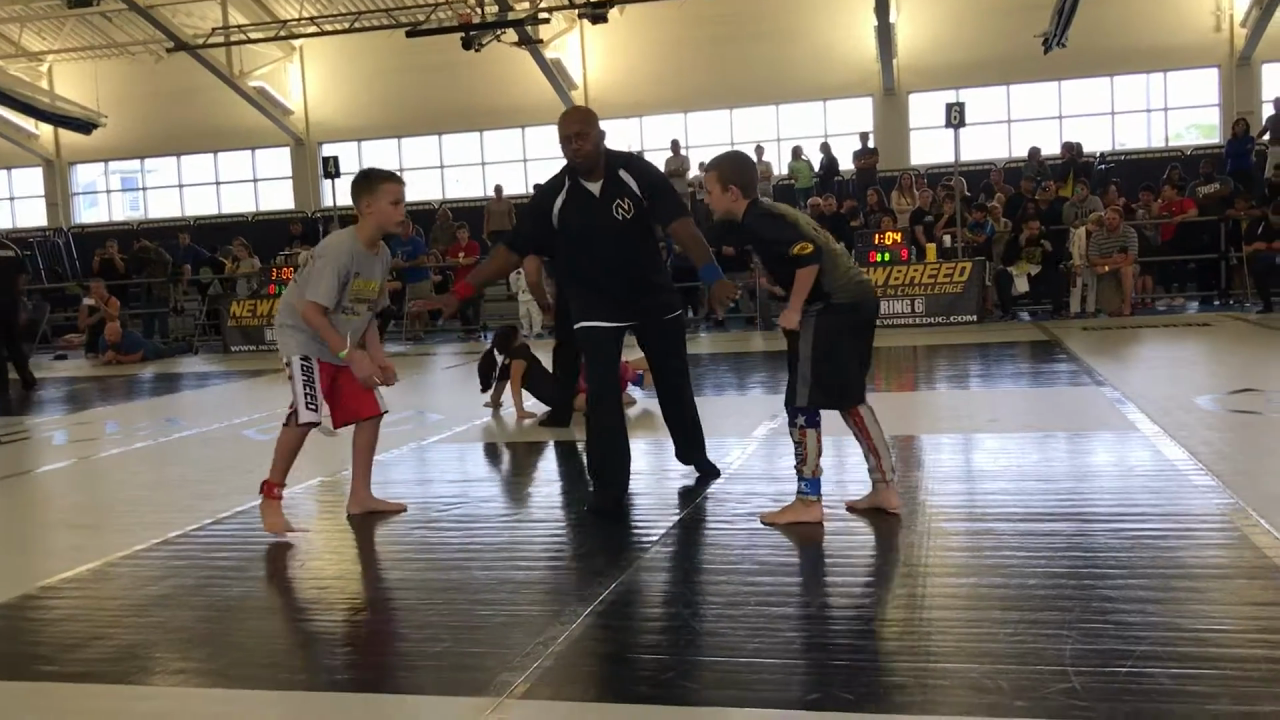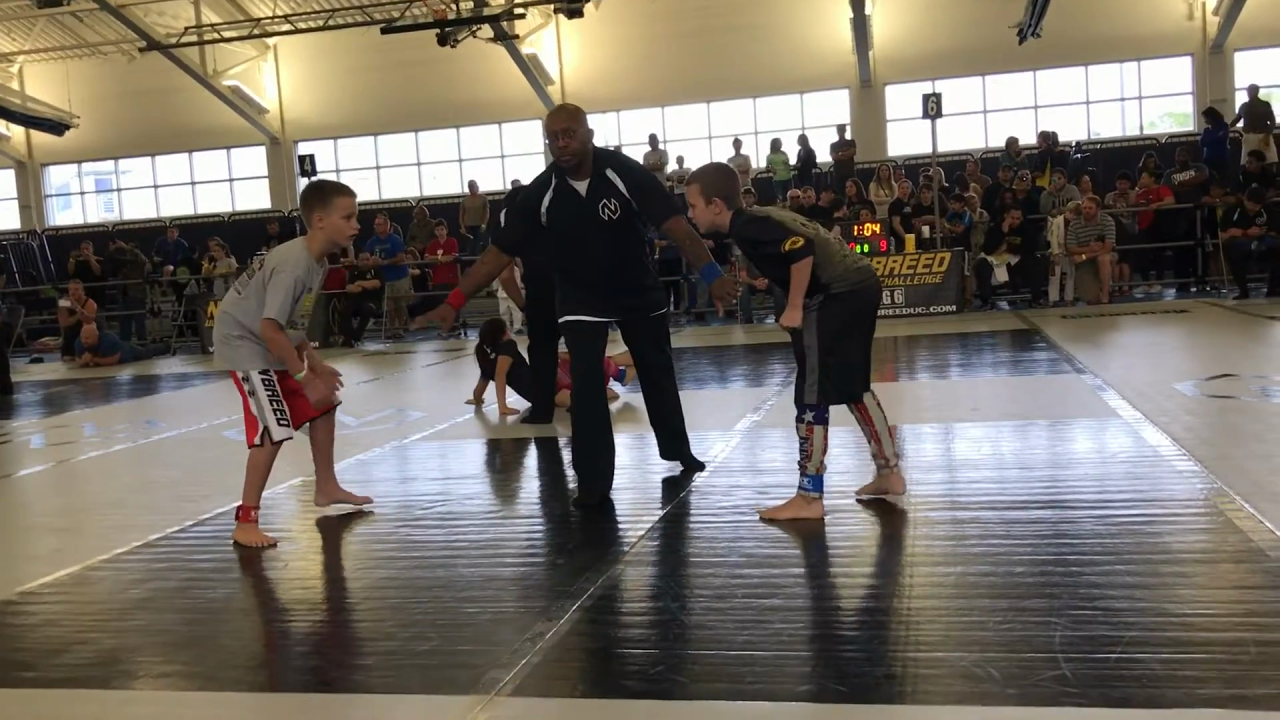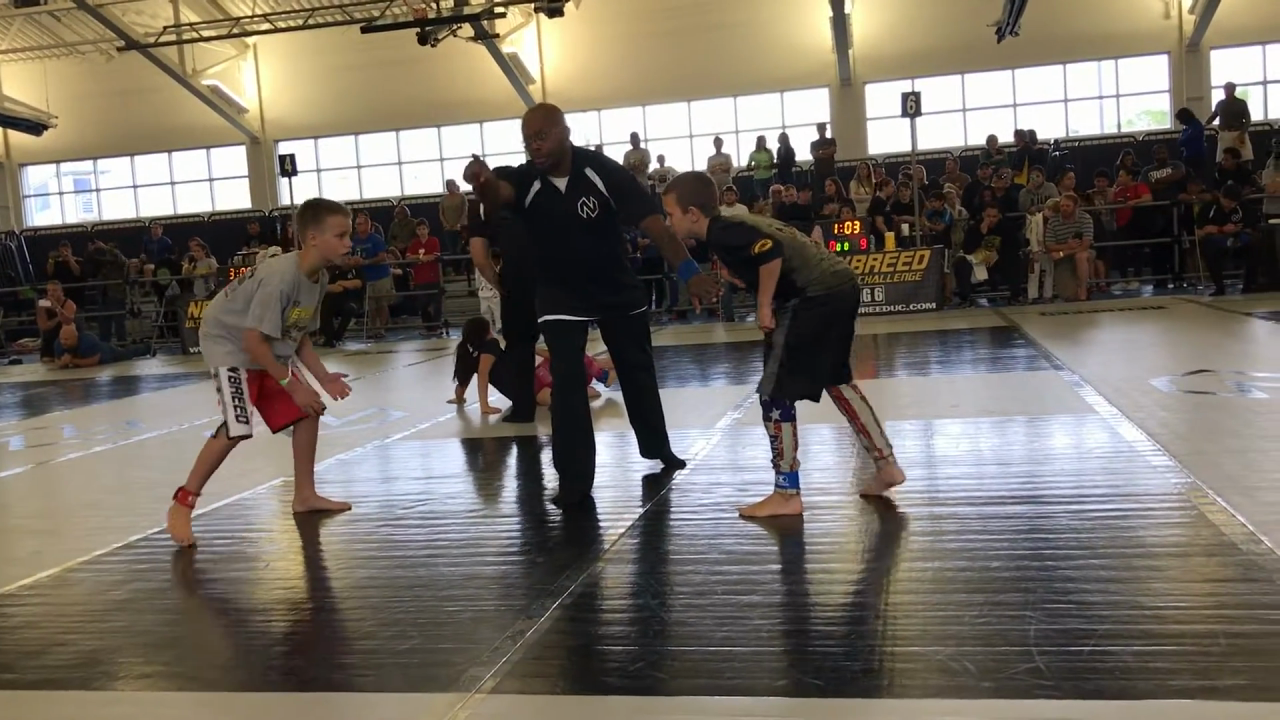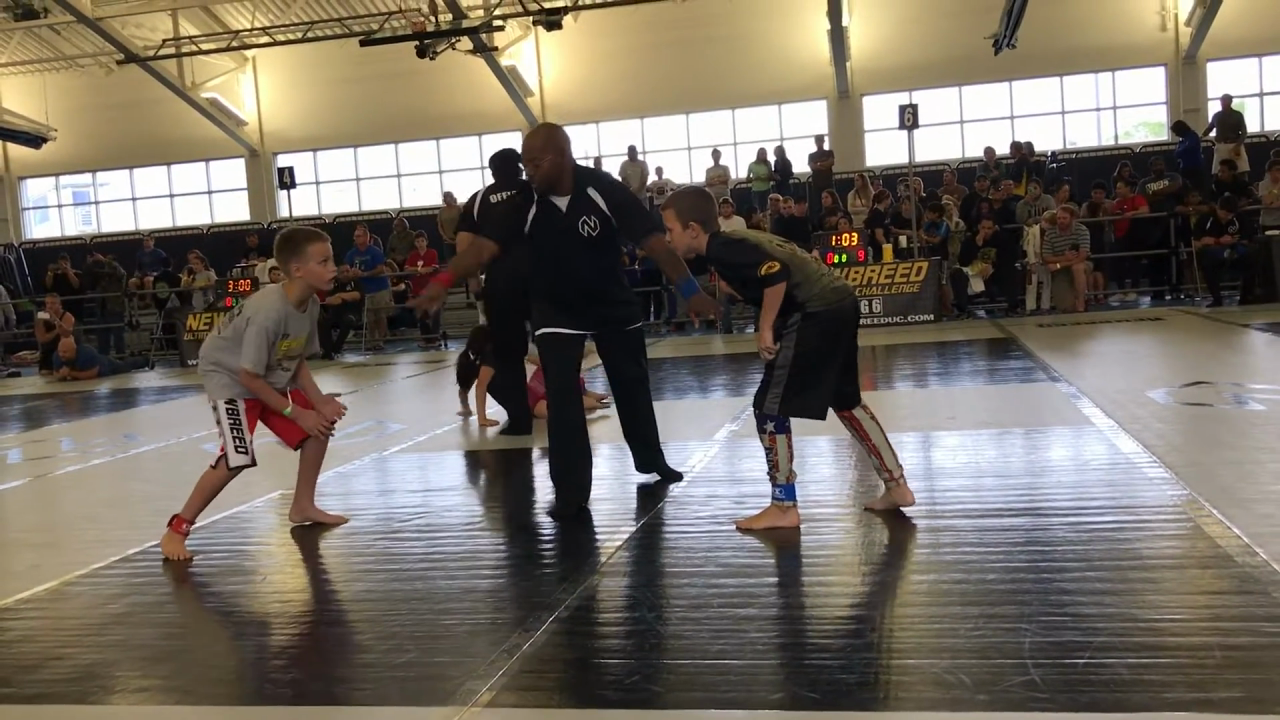
dt=0.5s
person 1, frame 1
left shoulder: (639, 173)
right shoulder: (553, 195)
left elbow: (680, 227)
right elbow: (512, 250)
left wrist: (713, 276)
right wrist: (461, 293)
left hip: (653, 295)
right hip: (594, 303)
left knee: (673, 379)
right knee: (601, 392)
left ankle: (693, 453)
right ankle: (609, 487)
person 1, frame 2
left shoulder: (624, 172)
right shoulder: (540, 193)
left elbow: (672, 222)
right elbow: (500, 251)
left wrist: (712, 273)
right wrist: (456, 300)
left hip: (639, 291)
right hip: (581, 299)
left knee: (659, 373)
right knee: (587, 385)
left ankle: (678, 451)
right ankle: (594, 482)
person 1, frame 3
left shoulder: (603, 171)
right shoulder: (525, 180)
left elbow: (652, 222)
right elbow: (496, 194)
left wrist: (689, 271)
right wrist: (483, 182)
left hip: (617, 289)
right hip: (560, 296)
left knee: (637, 370)
right knee: (567, 382)
left ankle: (658, 448)
right ankle: (574, 479)
person 1, frame 4
left shoulder: (604, 190)
right shoulder: (524, 205)
left elbow: (652, 241)
right elbow: (485, 247)
left wrist: (689, 290)
right wrist: (444, 281)
left hip: (613, 305)
right hip: (556, 312)
left knee: (633, 385)
right knee: (562, 396)
left ankle: (651, 461)
right ankle: (571, 492)
person 2, frame 1
left shoulder: (757, 222)
right shoulder: (771, 213)
left elbow: (809, 256)
left wrist: (793, 310)
right wrist: (800, 307)
left hip: (833, 308)
right hip: (857, 299)
left knee: (802, 401)
right knee: (847, 396)
left ankle: (808, 501)
right ankle: (885, 488)
person 2, frame 2
left shoulder: (746, 227)
right shoulder: (755, 219)
left elbow: (801, 249)
left wrist: (794, 307)
right wrist: (800, 304)
left hip: (837, 296)
right hip: (860, 286)
left knee: (811, 394)
right knee: (852, 387)
left ankle: (809, 497)
right ankle: (889, 473)
person 2, frame 3
left shoulder: (720, 235)
right shoulder: (734, 226)
left elbow: (771, 252)
left wrist: (765, 307)
left hip: (816, 298)
right hip: (840, 287)
left knee: (774, 392)
right knee: (836, 380)
left ankle: (786, 494)
right ankle: (886, 465)
person 2, frame 4
left shoulder: (721, 249)
right shoulder: (736, 240)
left elbow: (776, 273)
left wrist: (765, 329)
left hip: (815, 313)
right hip: (840, 302)
left knee: (770, 407)
right knee: (846, 401)
left ankle: (784, 507)
right ankle: (896, 486)
person 3, frame 1
left shoulder: (382, 255)
right shoulder: (338, 249)
left elbow: (368, 313)
right elbow: (311, 311)
left wrist: (377, 357)
right wrist: (351, 357)
left hip: (344, 346)
right hip: (303, 335)
left knee: (369, 410)
right knee: (306, 415)
left ankle: (360, 496)
right ankle: (271, 495)
person 3, frame 2
left shoulder: (318, 261)
right shoulder: (293, 265)
right elbow: (269, 329)
left wrist: (316, 364)
right wrist: (304, 376)
left hip: (278, 344)
right hip: (245, 342)
left knee: (325, 404)
right knee: (273, 429)
left ankle: (327, 488)
right ankle: (246, 521)
person 3, frame 3
left shoulder: (320, 277)
right shoulder: (280, 277)
left elbow: (300, 334)
right elbow: (254, 340)
left wrist: (323, 375)
right wrist: (291, 384)
left hip: (270, 349)
right hip: (228, 343)
left knee: (308, 410)
right knee: (235, 429)
left ankle: (305, 495)
right ankle: (183, 503)
person 3, frame 4
left shoulder: (311, 304)
right shoulder: (267, 311)
left elbow: (298, 360)
right elbow: (249, 376)
left wrist: (318, 400)
right wrist: (294, 412)
left hip: (273, 377)
right hip: (228, 375)
left knee: (320, 426)
right knee: (237, 458)
left ankle: (303, 506)
right ankle: (177, 528)
person 4, frame 1
left shoulder: (534, 225)
left elbow: (533, 277)
left wrist: (546, 307)
left hip: (572, 290)
right hip: (601, 287)
left knee: (567, 350)
left ankle: (561, 411)
person 4, frame 2
left shoulder: (503, 217)
left elbow: (504, 274)
left wrist: (523, 306)
left hip: (541, 281)
left knee: (542, 346)
left ankle: (542, 409)
person 4, frame 3
left shoulder: (482, 207)
left elbow: (479, 255)
left wrist: (502, 287)
left hip: (517, 275)
left knee: (519, 340)
left ankle: (523, 404)
person 4, frame 4
left shoulder: (478, 200)
right shoulder: (534, 191)
left elbow: (465, 251)
left hip: (501, 282)
left knee: (507, 353)
left ankle: (519, 419)
